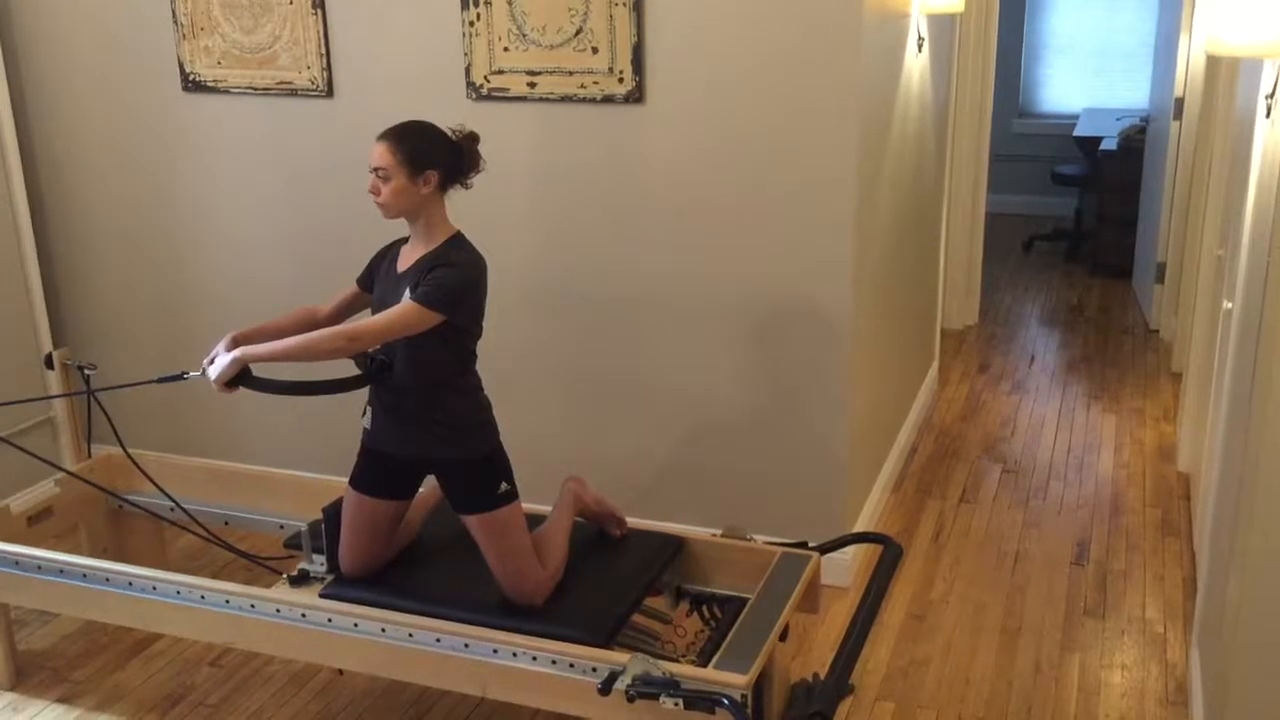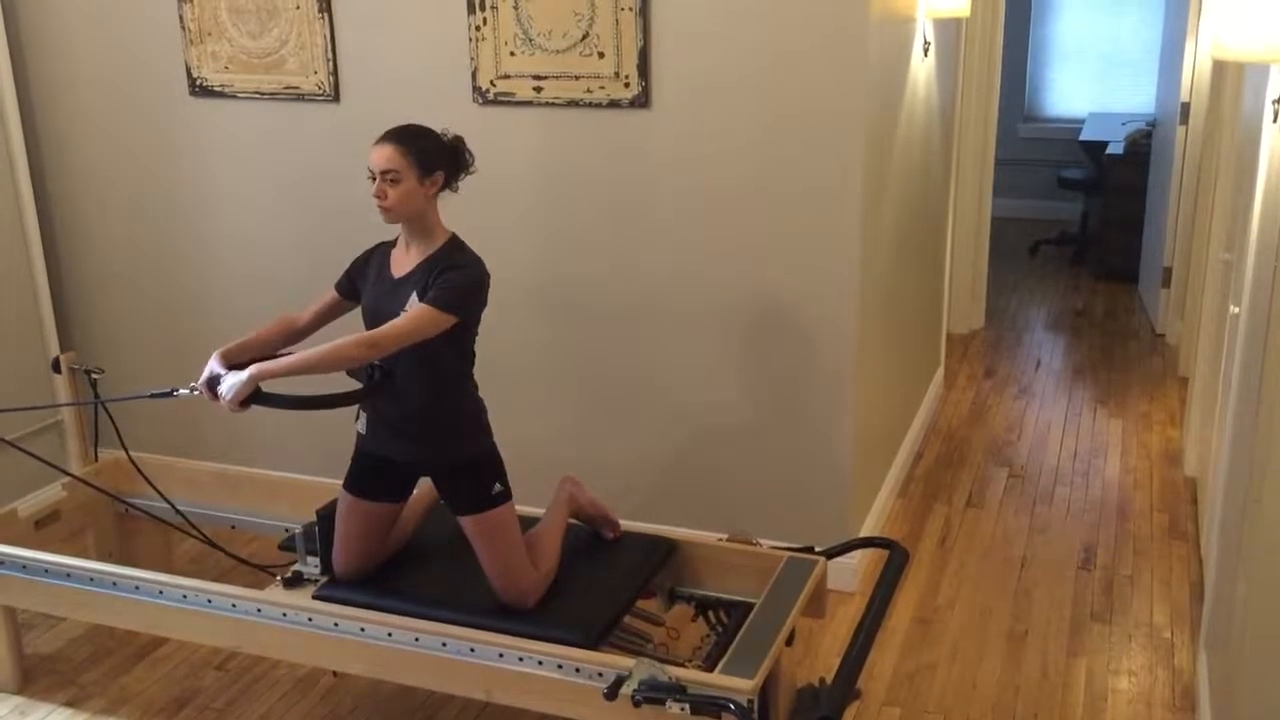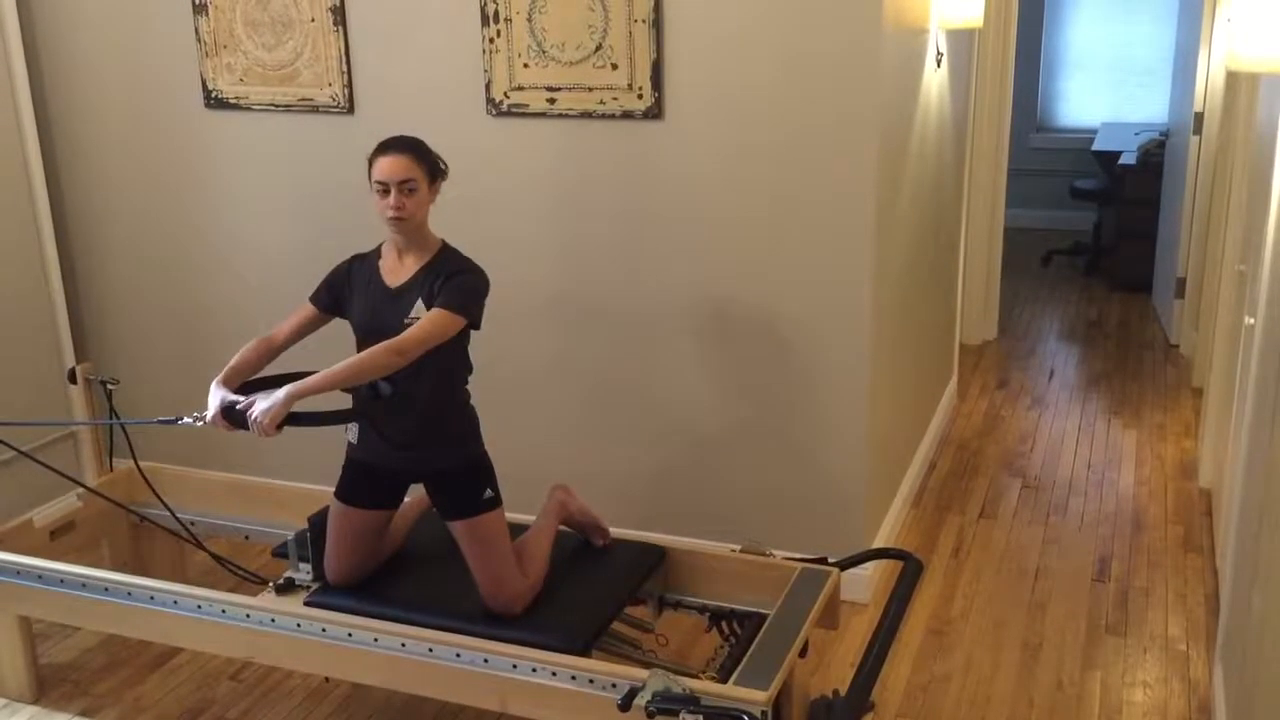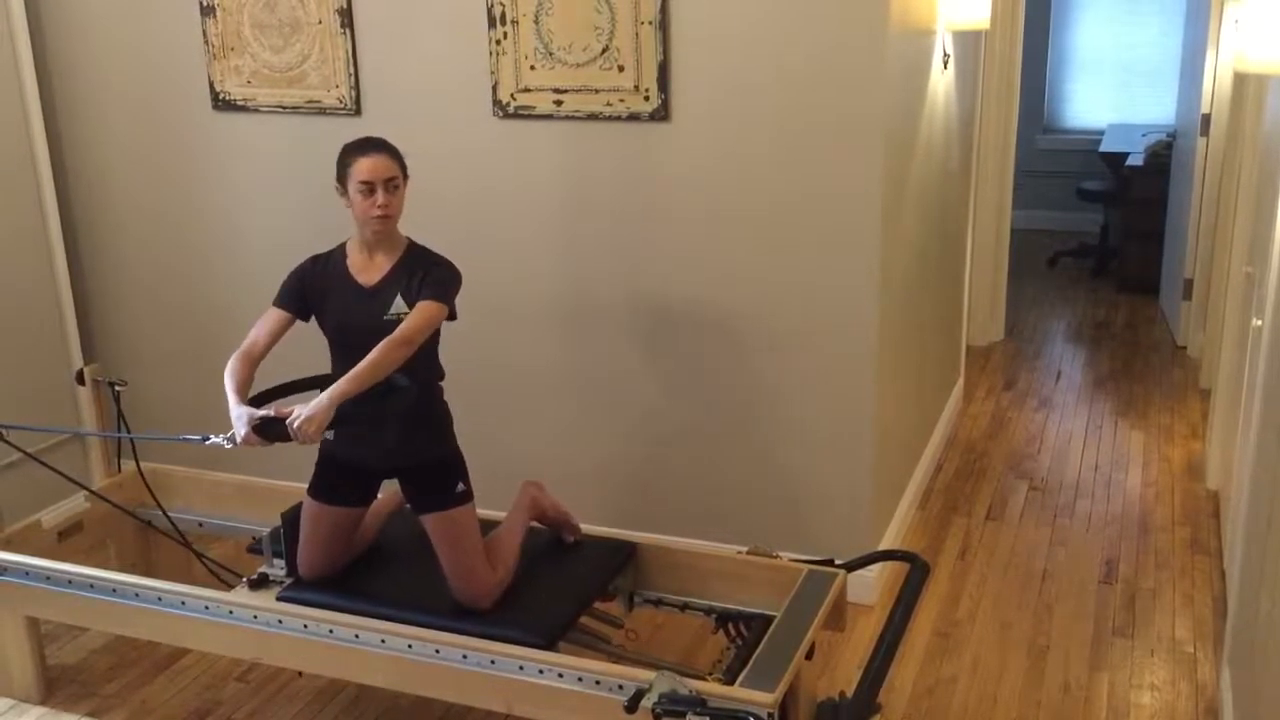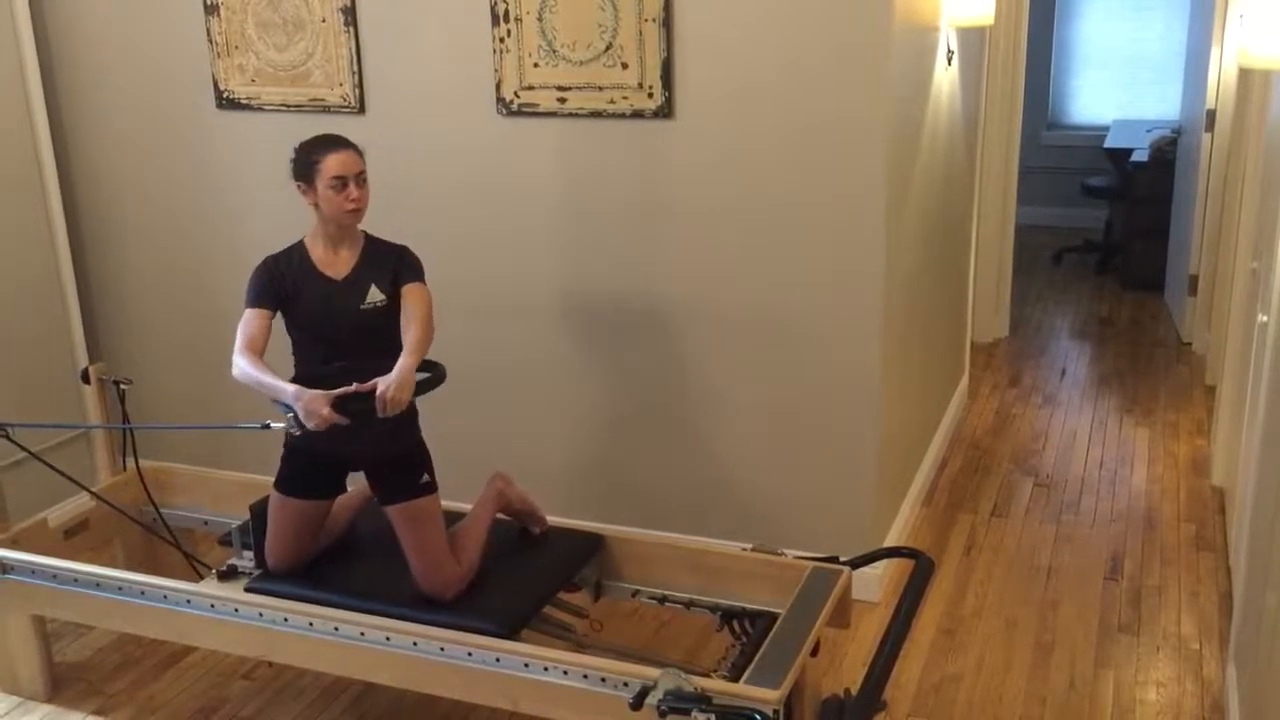
dt=1s
person 1, frame 1
left shoulder: (459, 268)
right shoulder: (391, 256)
left elbow: (356, 337)
right elbow: (322, 316)
left wrist: (246, 356)
right wrist: (238, 338)
left hip: (460, 442)
right hip: (390, 433)
left knee: (527, 590)
right knee: (355, 566)
left ankle: (570, 499)
right ankle: (434, 494)
person 1, frame 2
left shoulder: (462, 273)
right shoulder: (373, 261)
left elbow: (373, 345)
right elbow: (300, 324)
left wrist: (257, 373)
right wrist: (227, 355)
left hip: (456, 444)
right hip: (383, 437)
left knee: (519, 593)
right knee: (348, 568)
left ankle: (564, 500)
right ankle: (429, 493)
person 1, frame 3
left shoulder: (461, 277)
right shoulder: (354, 273)
left elbow: (400, 352)
right elbow: (275, 340)
left wrist: (291, 394)
right wrist: (223, 383)
left hip: (448, 450)
right hip: (374, 446)
left knee: (508, 600)
right knee: (340, 576)
left ankle: (555, 508)
right ankle: (421, 504)
person 1, frame 4
left shoulder: (434, 272)
right shoulder: (315, 274)
left elbow: (402, 343)
right elbow: (247, 353)
left wrist: (326, 401)
right wrist: (237, 406)
left hip: (423, 442)
right hip: (349, 442)
left knee: (477, 594)
right knee: (312, 572)
left ankle: (528, 503)
right ankle: (395, 500)
person 1, frame 5
left shoulder: (395, 260)
right shoulder: (277, 272)
left elbow: (420, 322)
right elbow: (243, 361)
left wrist: (404, 370)
right wrist: (296, 395)
left hip: (390, 433)
right hip: (315, 435)
left knee: (442, 585)
right knee: (281, 563)
left ankle: (495, 496)
right ankle: (364, 494)
